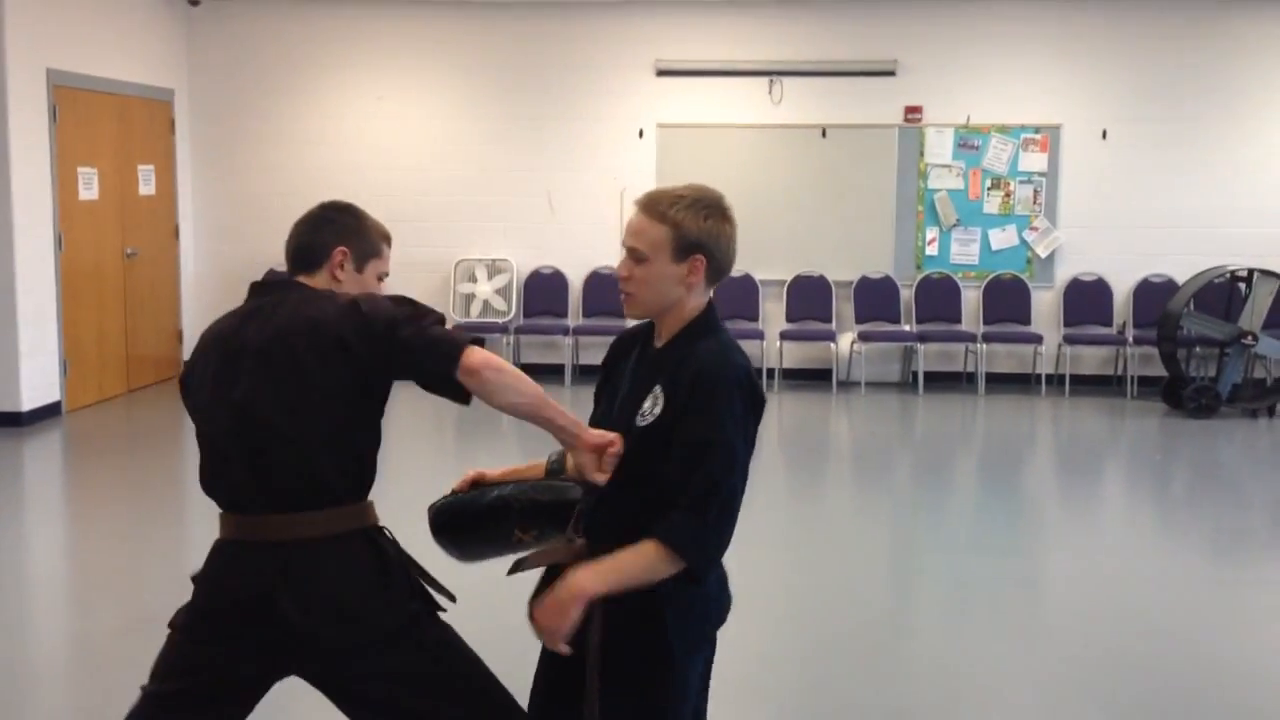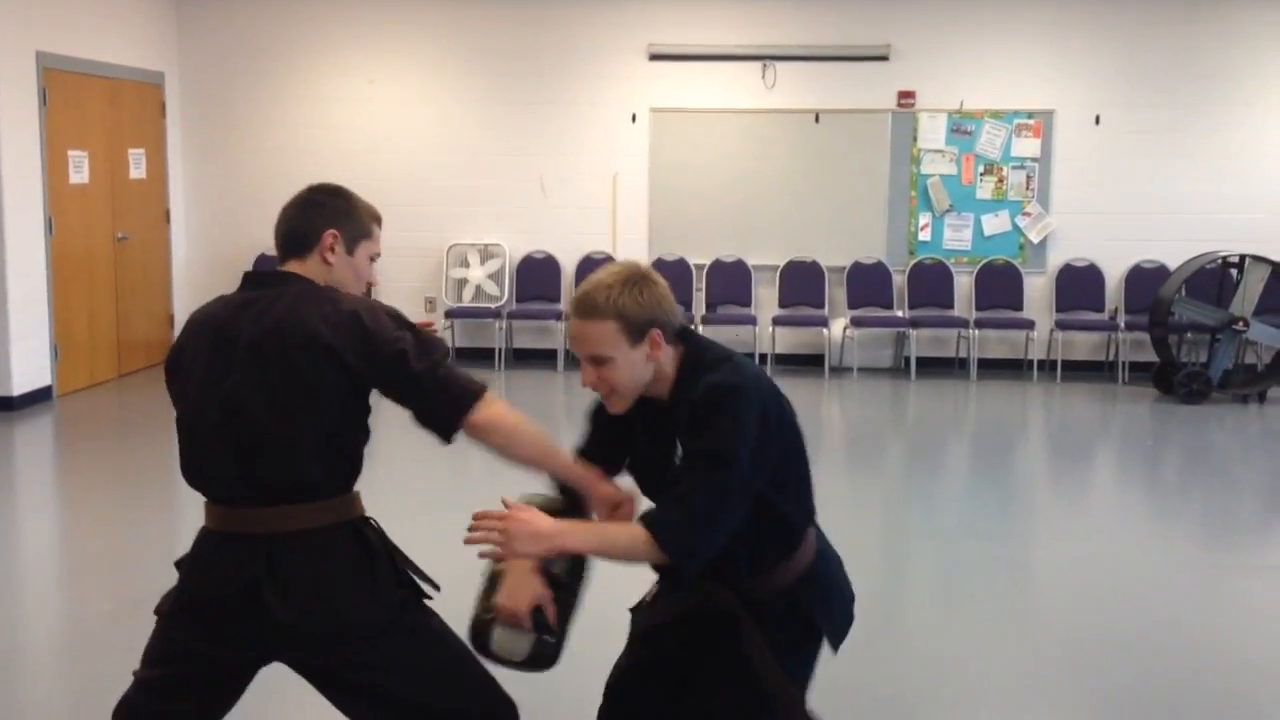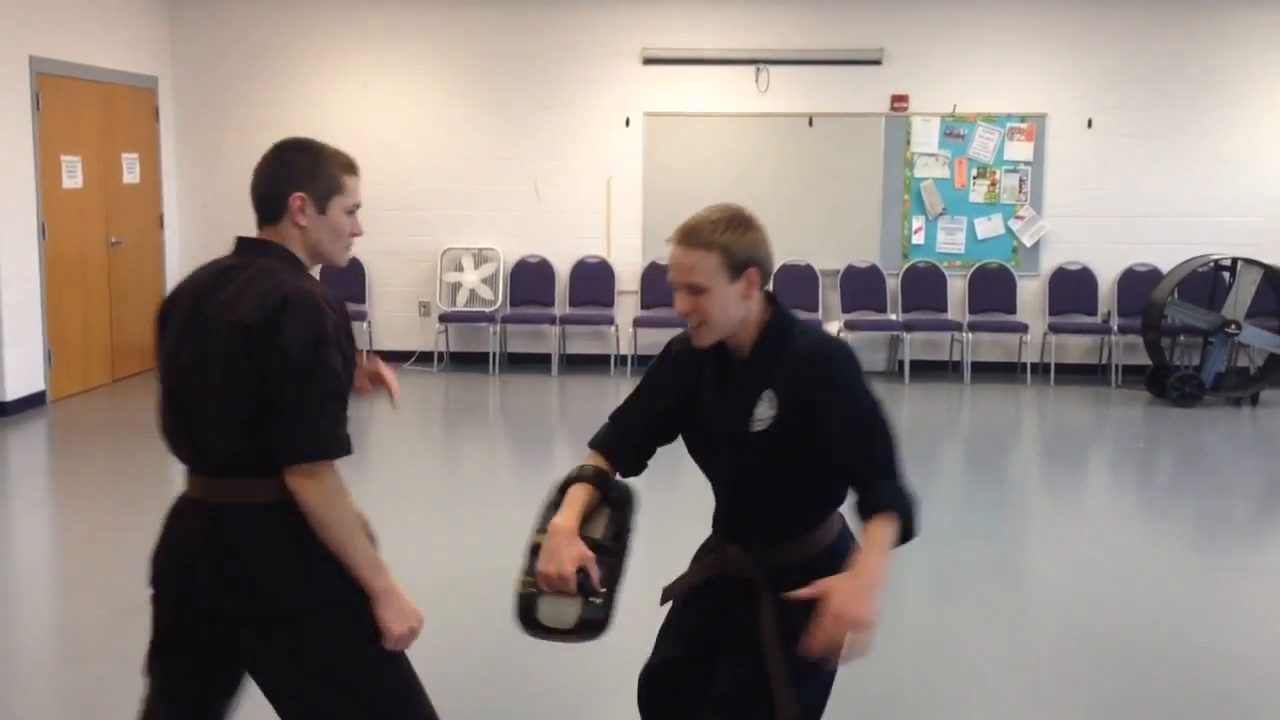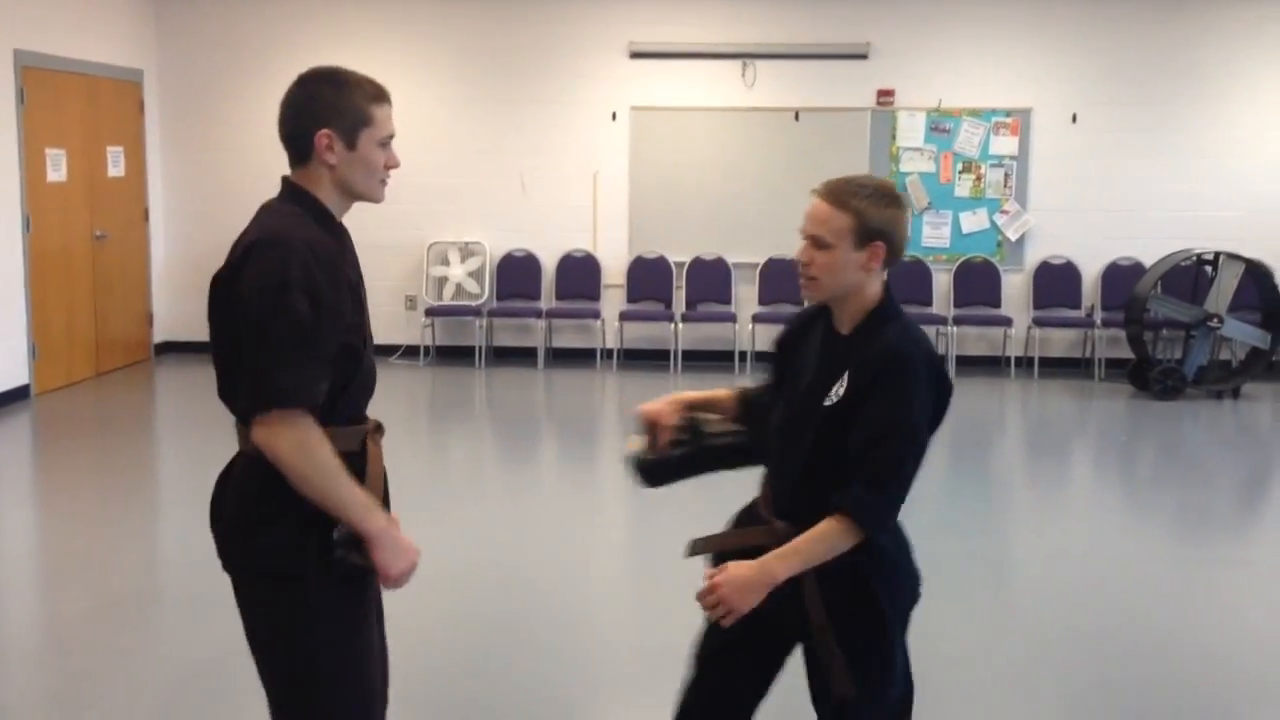
dt=0.4s
person 1, frame 1
left shoulder: (217, 342)
right shoulder: (353, 322)
right elbow: (480, 368)
right wrist: (576, 435)
left hip: (240, 577)
right hip: (344, 583)
person 1, frame 2
left shoulder: (202, 328)
right shoulder: (350, 324)
right elbow: (478, 412)
right wrist: (588, 480)
left hip: (224, 568)
right hip: (328, 574)
person 1, frame 3
left shoulder: (194, 292)
right shoulder: (302, 307)
right elbow: (311, 474)
left wrist: (337, 371)
right wrist: (383, 589)
left hip: (195, 544)
right hip: (277, 557)
person 1, frame 4
left shoulder: (303, 232)
right shoulder: (287, 252)
right elbow: (280, 425)
left wrist: (366, 511)
right wrist: (378, 529)
left hip: (300, 510)
right hip: (292, 518)
person 2, frame 1
left shoulder: (718, 376)
right shoulder: (632, 349)
left elbow: (698, 532)
left wrist: (585, 582)
right wrist: (511, 476)
left hip: (658, 604)
right hip: (595, 587)
person 2, frame 2
left shoulder: (731, 399)
right shoulder: (627, 392)
left elbow: (684, 533)
left wrist: (558, 537)
right wrist: (523, 565)
left hip: (778, 603)
right hip: (699, 587)
person 2, frame 3
left shoulder: (821, 365)
right shoulder: (691, 358)
left elbow: (883, 490)
right elbow: (619, 443)
left wrist: (864, 579)
right wrist: (565, 523)
left hip: (804, 580)
right hip: (730, 565)
person 2, frame 4
left shoulder: (902, 361)
right shoulder: (808, 328)
left elbow: (869, 507)
left wrist: (768, 573)
right wrist: (684, 402)
left hip: (850, 568)
right hip: (766, 541)
